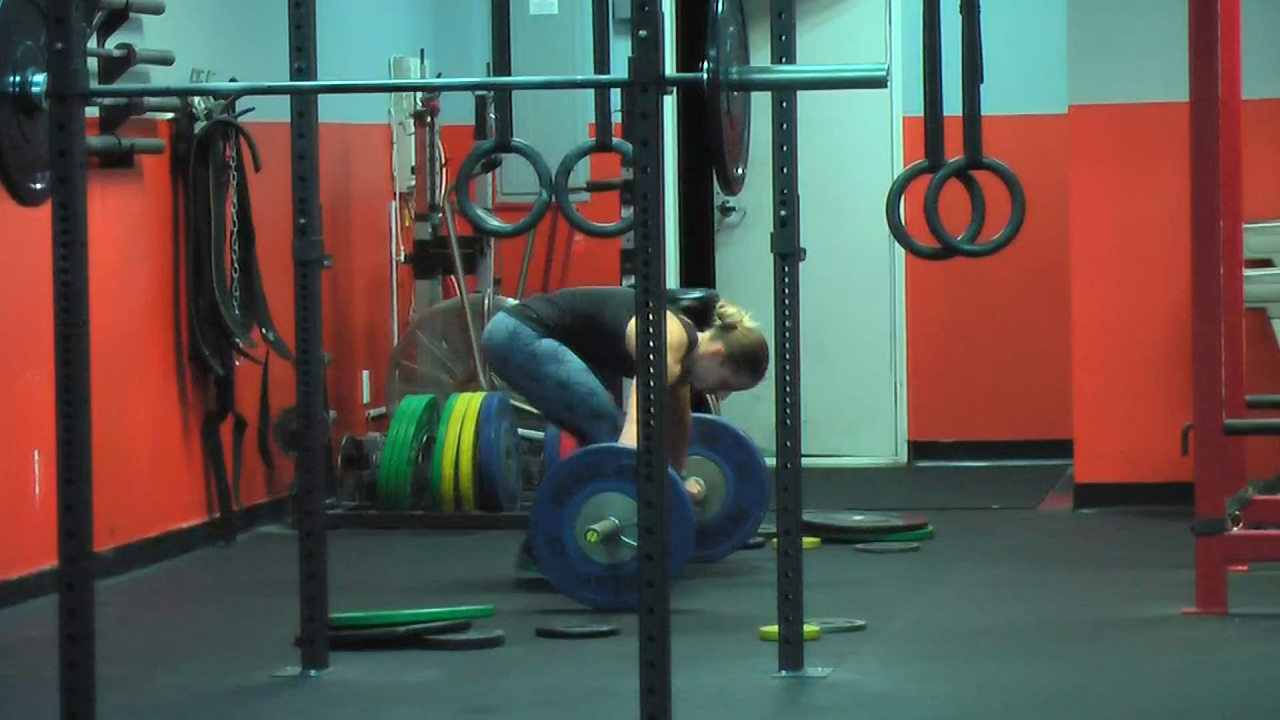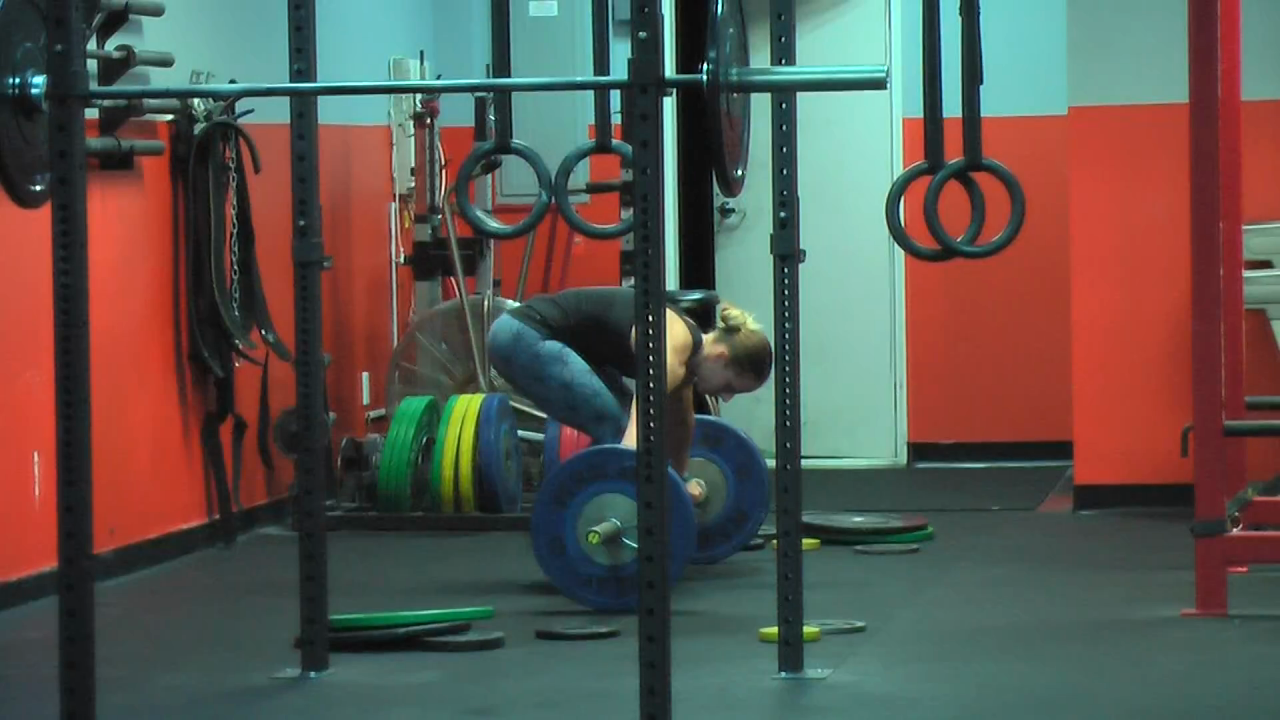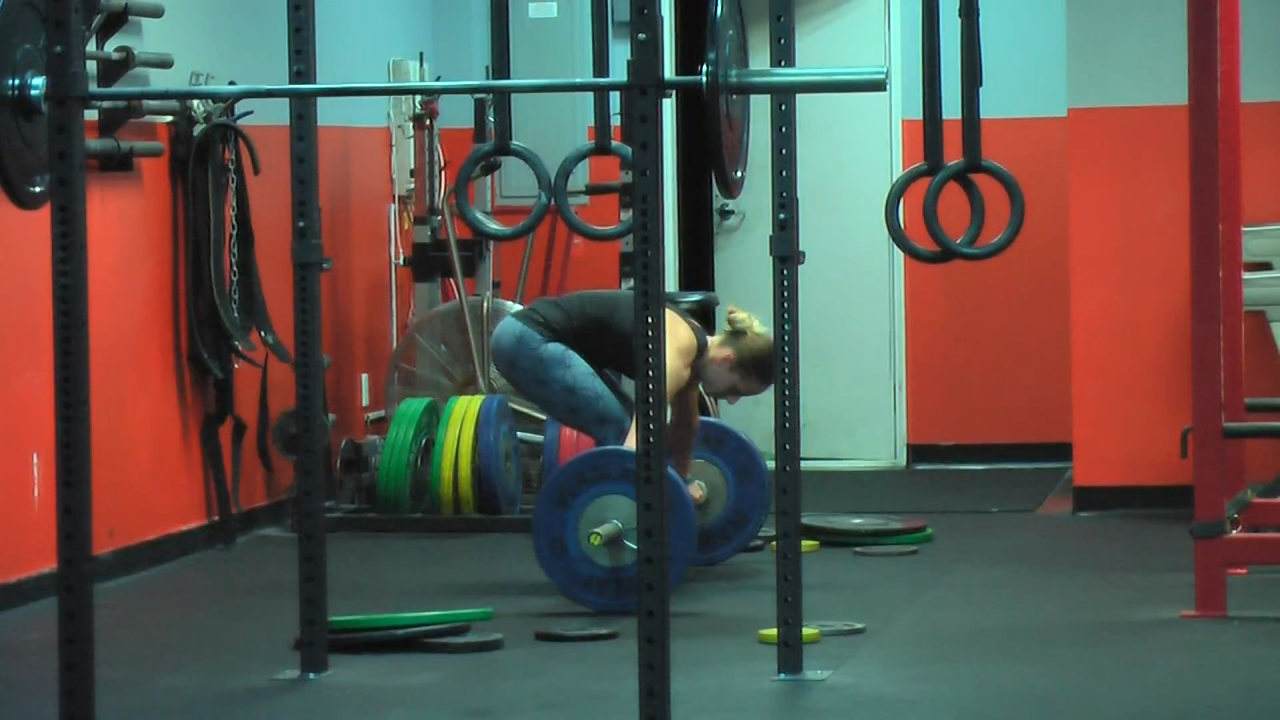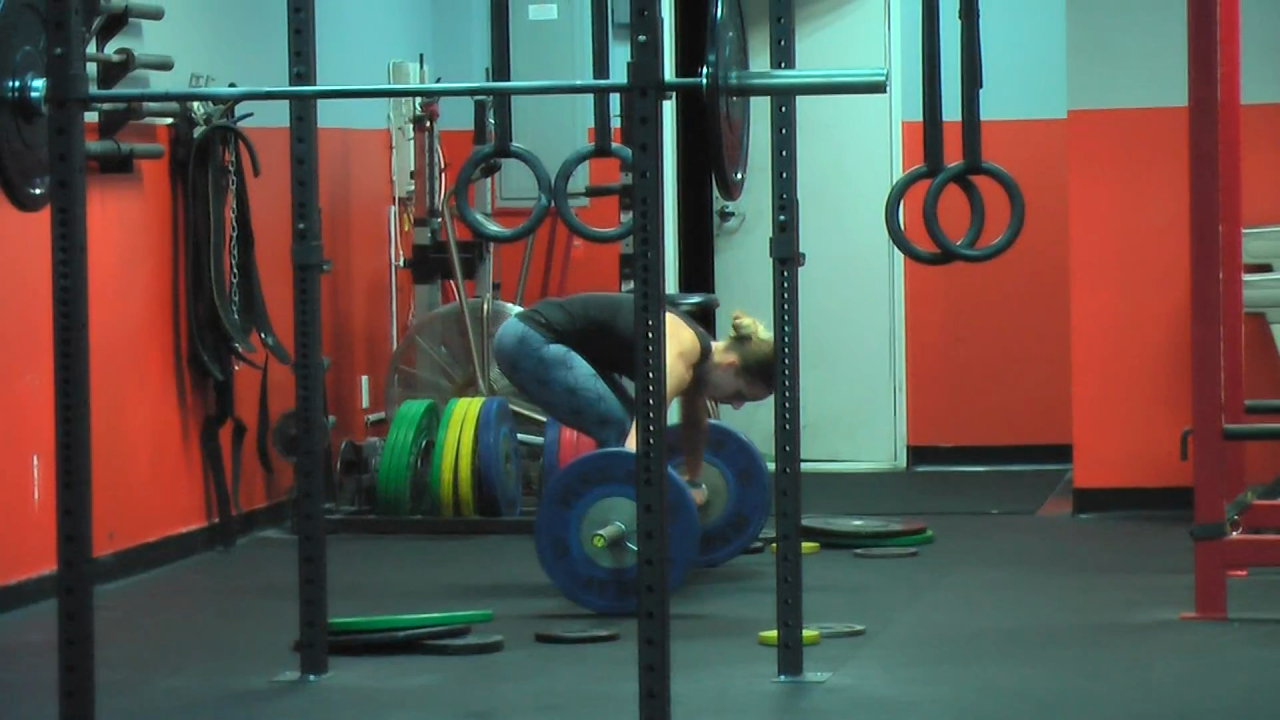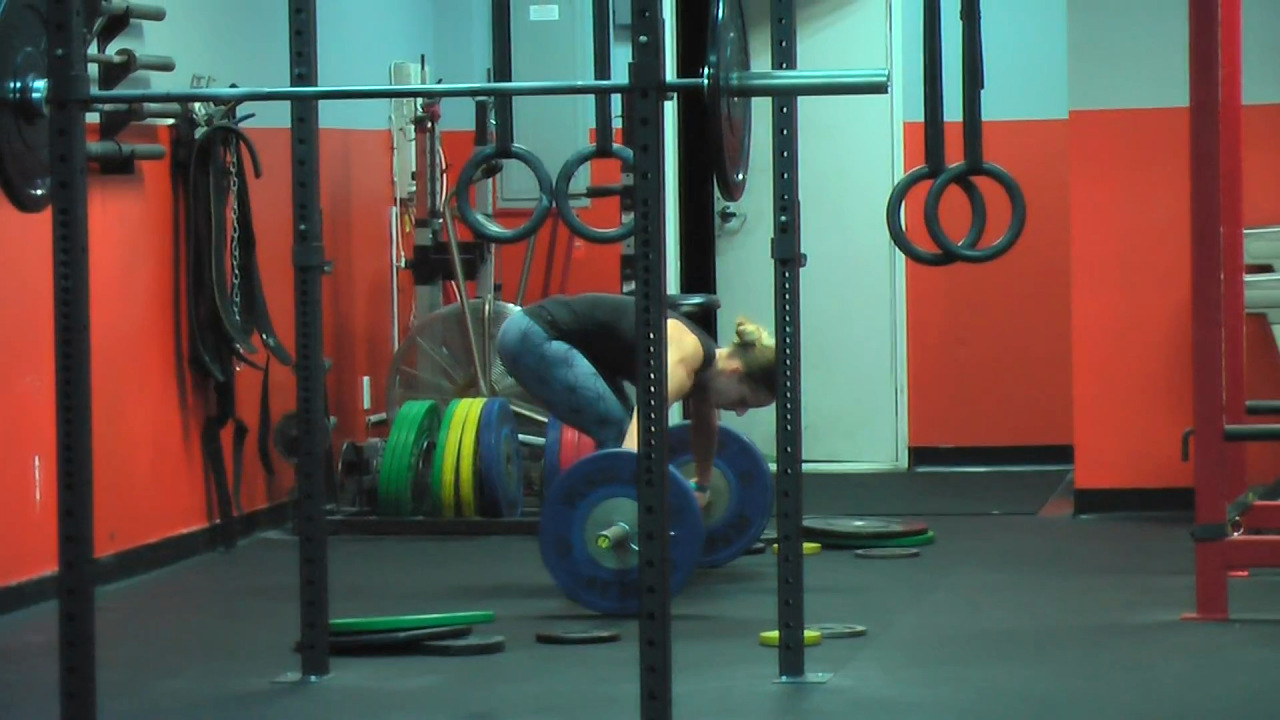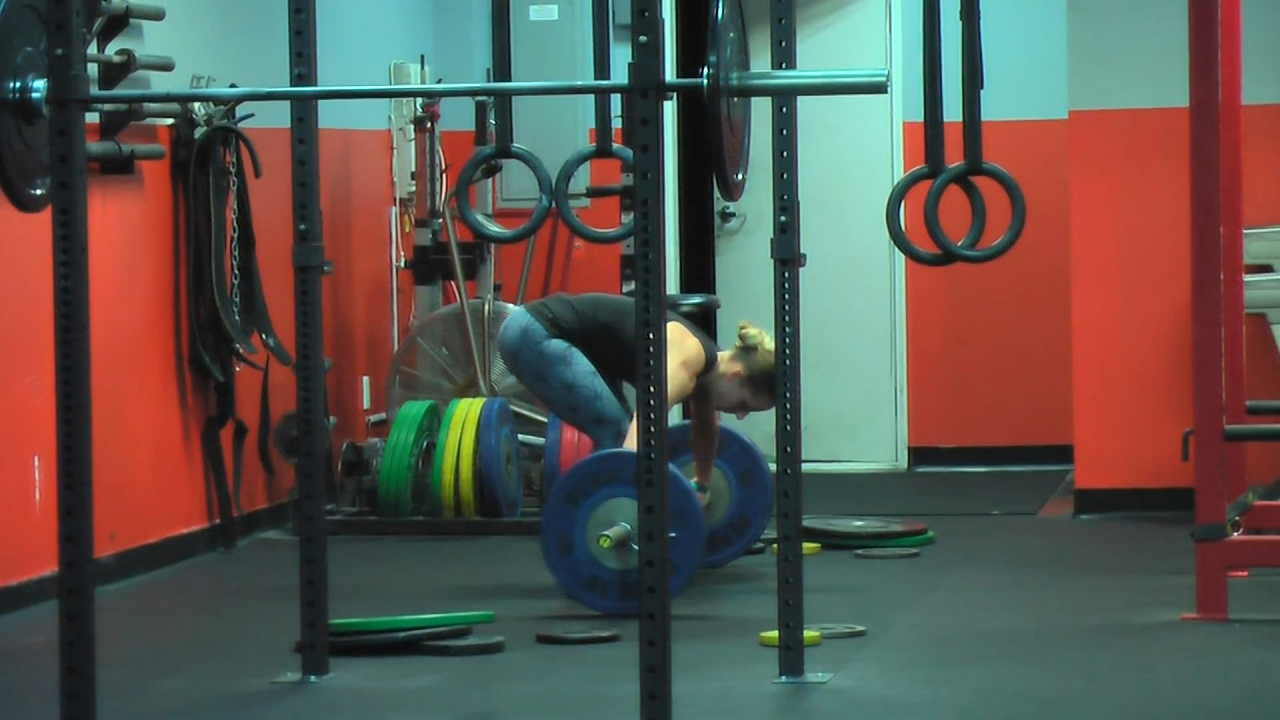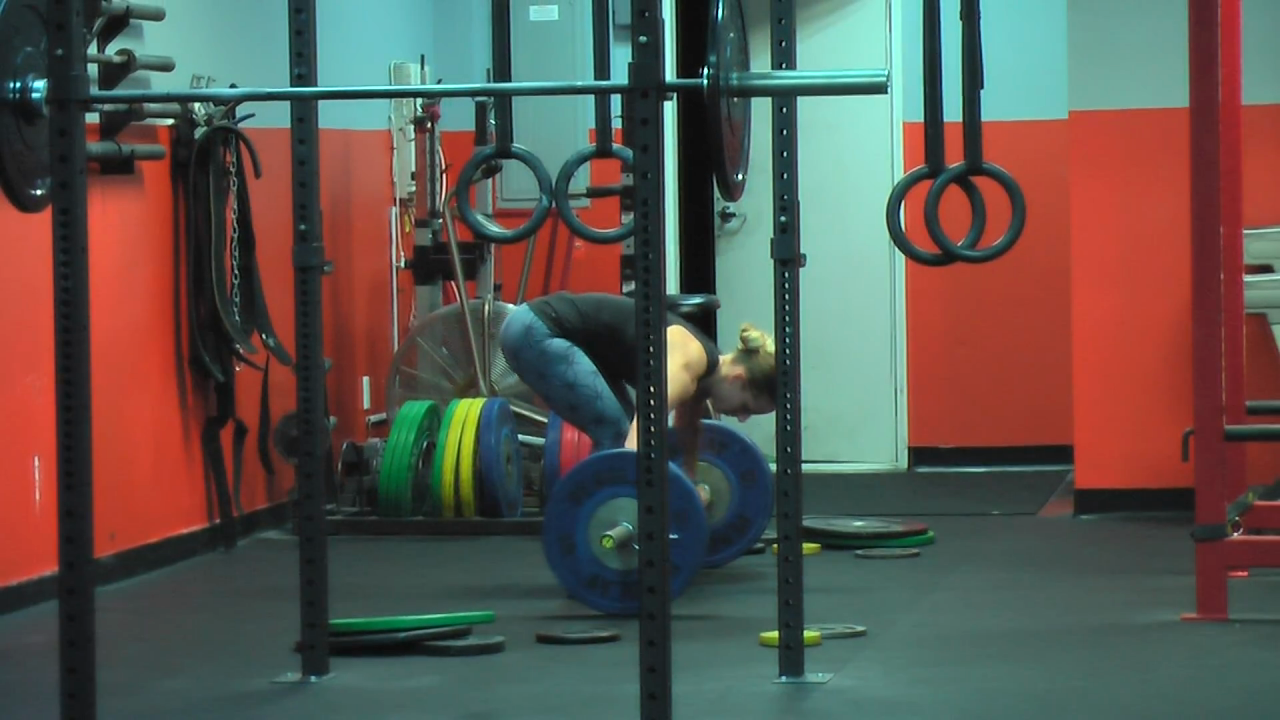
dt=0.1s
person 1, frame 1
left shoulder: (685, 340)
right shoulder: (669, 348)
left elbow: (678, 420)
right elbow: (635, 424)
left wrist: (678, 479)
left hip: (525, 336)
right hip: (517, 333)
left knee: (602, 432)
right knee: (608, 428)
person 1, frame 2
left shoulder: (686, 343)
right shoulder: (673, 346)
left elbow: (679, 417)
right elbow: (640, 424)
left wrist: (680, 479)
left hip: (534, 335)
right hip: (521, 333)
left knee: (608, 423)
right knee: (613, 429)
person 1, frame 3
left shoulder: (695, 350)
right shoulder: (679, 348)
left elbow: (685, 423)
left wrist: (684, 481)
left hip: (533, 338)
right hip: (526, 338)
left knee: (615, 430)
right knee: (617, 432)
person 1, frame 4
left shoulder: (699, 354)
right shoulder: (681, 351)
left elbow: (694, 423)
left wrist: (693, 482)
left hip: (537, 339)
right hip: (529, 339)
left knee: (617, 432)
right knee: (618, 434)
person 1, frame 5
left shoulder: (705, 363)
right shoulder: (684, 357)
left elbow: (705, 427)
right elbow: (642, 424)
left wrist: (701, 486)
left hip: (543, 336)
right hip: (533, 336)
left knee: (615, 432)
right knee: (617, 433)
person 1, frame 6
left shoulder: (706, 365)
right shoulder: (686, 360)
left elbow: (705, 428)
left wrist: (701, 485)
left hip: (543, 333)
right hip: (534, 333)
left knee: (614, 430)
right knee: (614, 433)
person 1, frame 7
left shoulder: (705, 369)
right shoulder: (688, 362)
left elbow: (688, 429)
left hip: (544, 330)
right hip: (534, 330)
left knee: (615, 432)
right knee: (614, 434)
